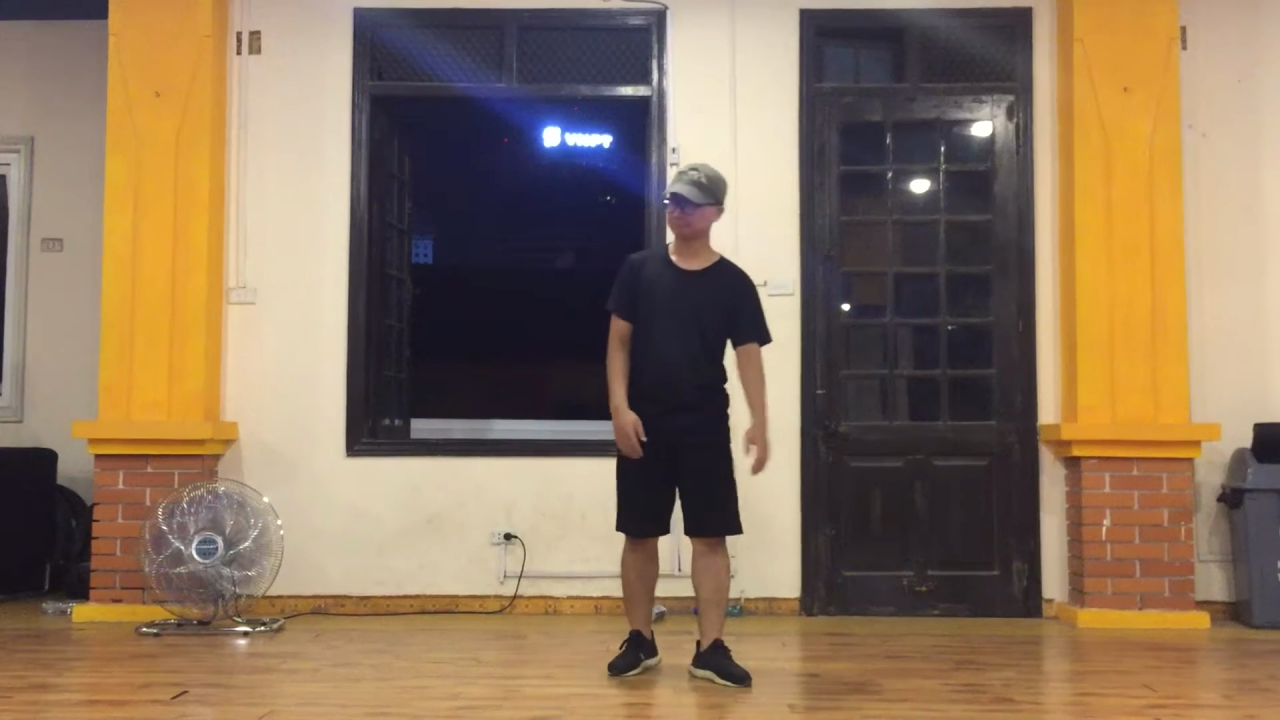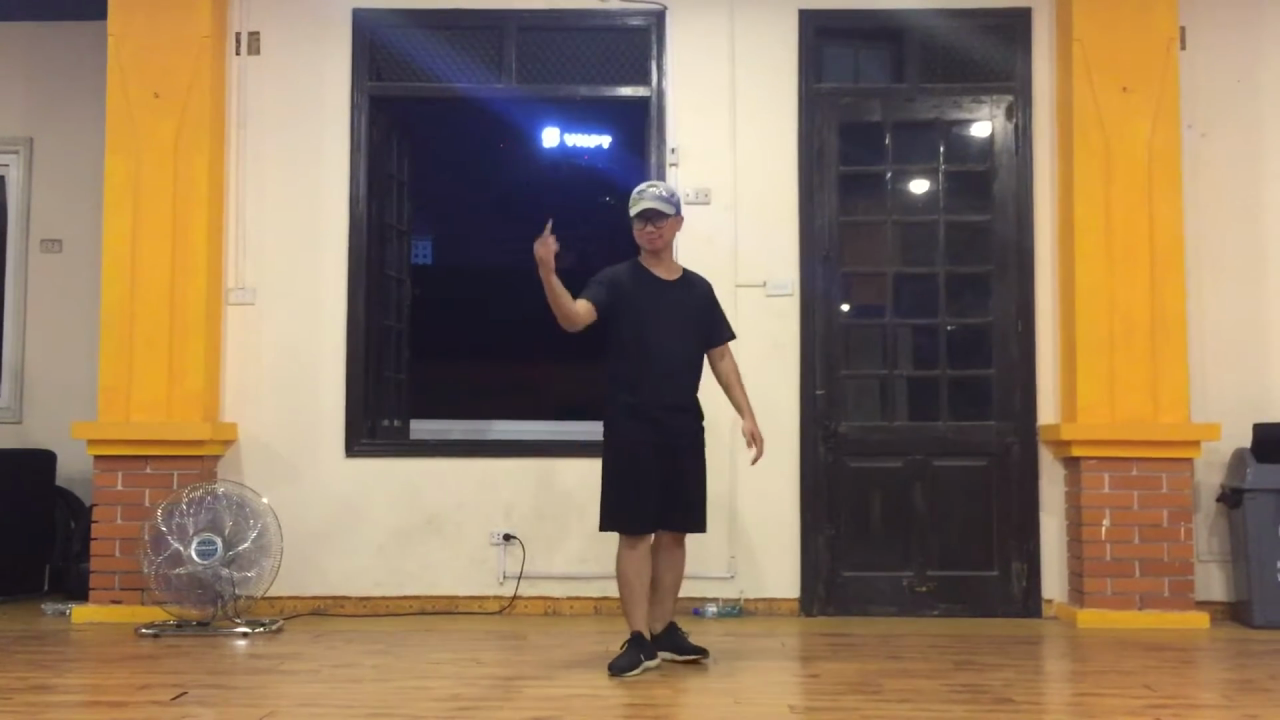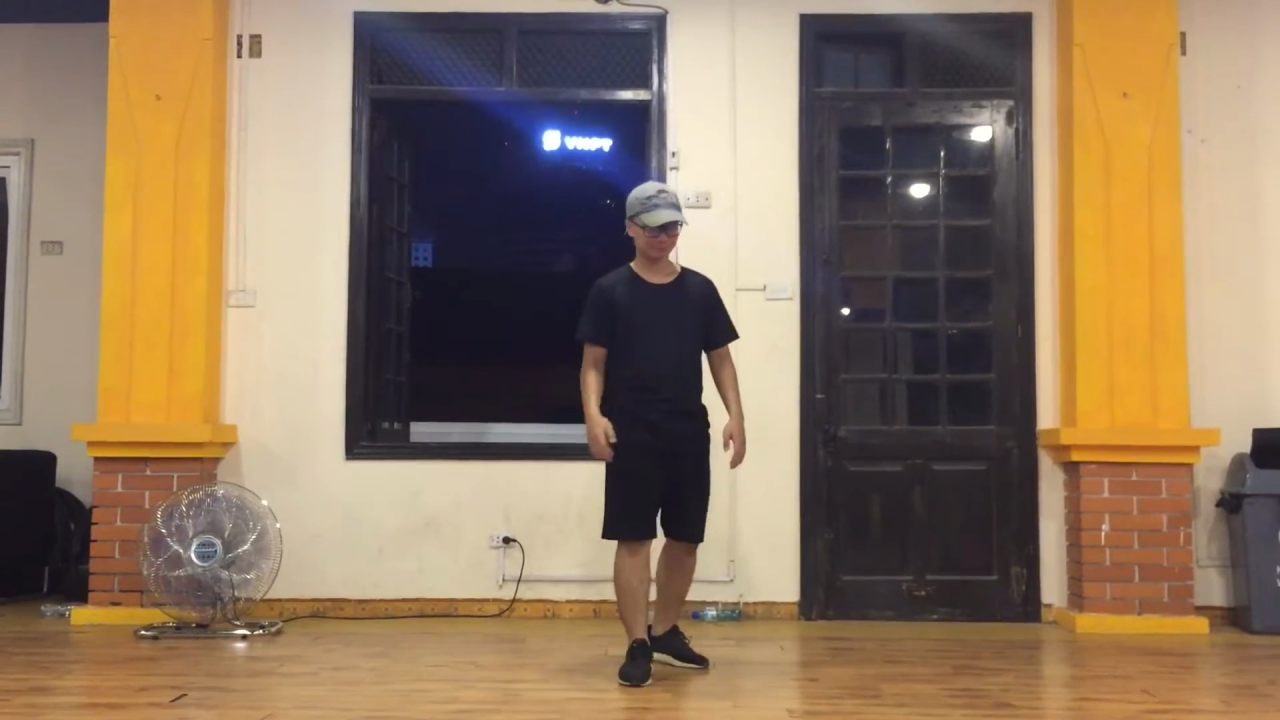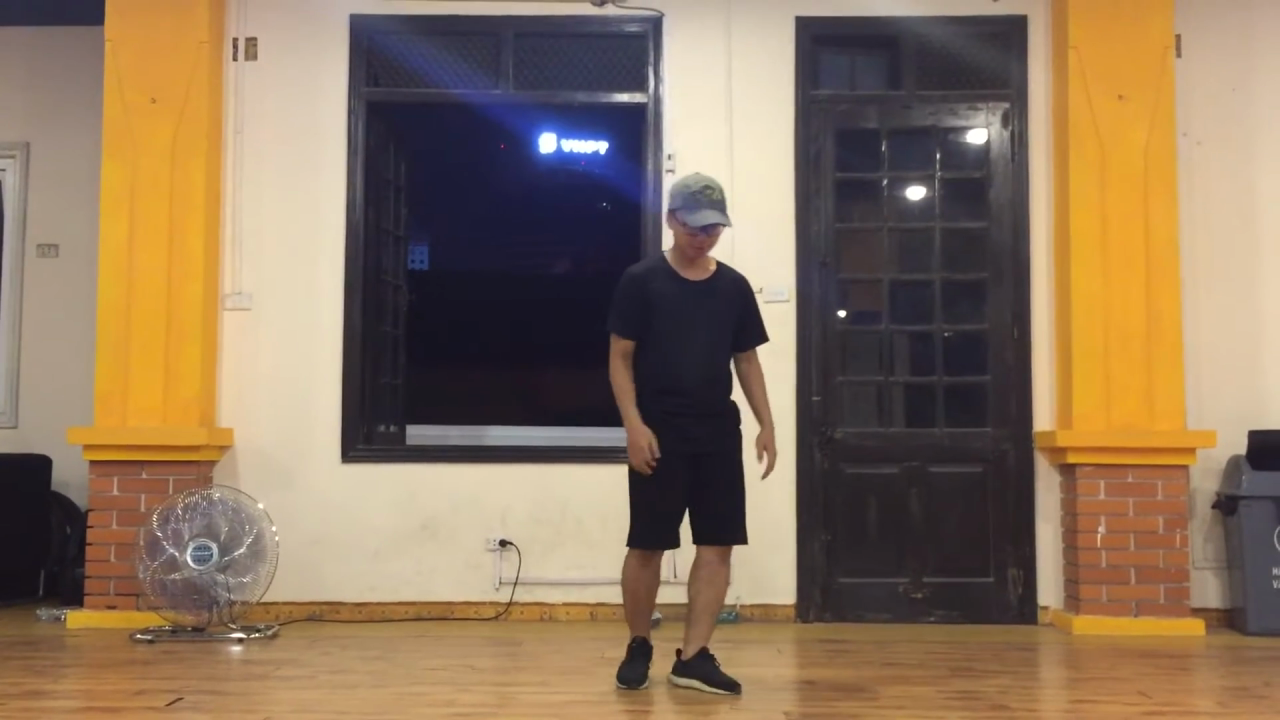
dt=1s
person 1, frame 1
left shoulder: (733, 283)
right shoulder: (640, 268)
left elbow: (748, 354)
right elbow: (618, 342)
left wrist: (758, 422)
right wrist: (620, 407)
left hip: (704, 425)
right hip: (642, 423)
left knee: (710, 536)
right knee: (639, 535)
left ankle: (710, 647)
right ankle: (640, 639)
person 1, frame 2
left shoulder: (699, 289)
right shoulder: (617, 281)
left elbow: (720, 356)
right elbow: (574, 316)
left wrist: (747, 415)
right wrist: (547, 273)
left hip: (684, 426)
right hip: (631, 425)
left knee: (674, 532)
right knee: (635, 532)
left ankle: (663, 629)
right ankle: (639, 638)
person 1, frame 3
left shoulder: (700, 289)
right shoulder: (610, 290)
left elbow: (719, 357)
right elbow: (592, 363)
left wrist: (735, 415)
right wrist: (593, 414)
left hip: (689, 431)
right hip: (633, 434)
left knee: (684, 538)
right knee: (633, 539)
left ankle: (665, 632)
right ankle: (638, 645)
person 1, frame 4
left shoulder: (734, 287)
right shoulder: (641, 280)
left elbow: (747, 360)
right elbow: (620, 358)
left wrist: (766, 425)
right wrist: (634, 424)
left hip: (719, 432)
right hip: (659, 432)
left knee: (717, 545)
right knee: (648, 546)
left ankle: (693, 656)
right ankle: (639, 645)
